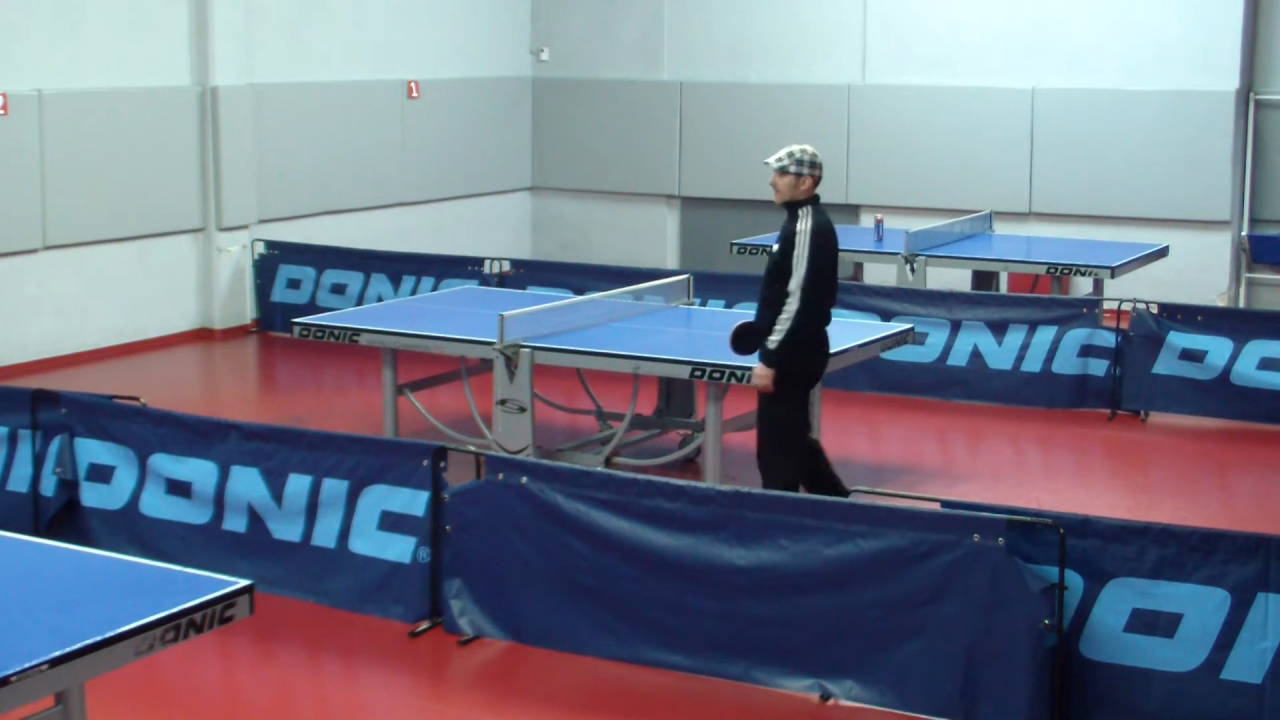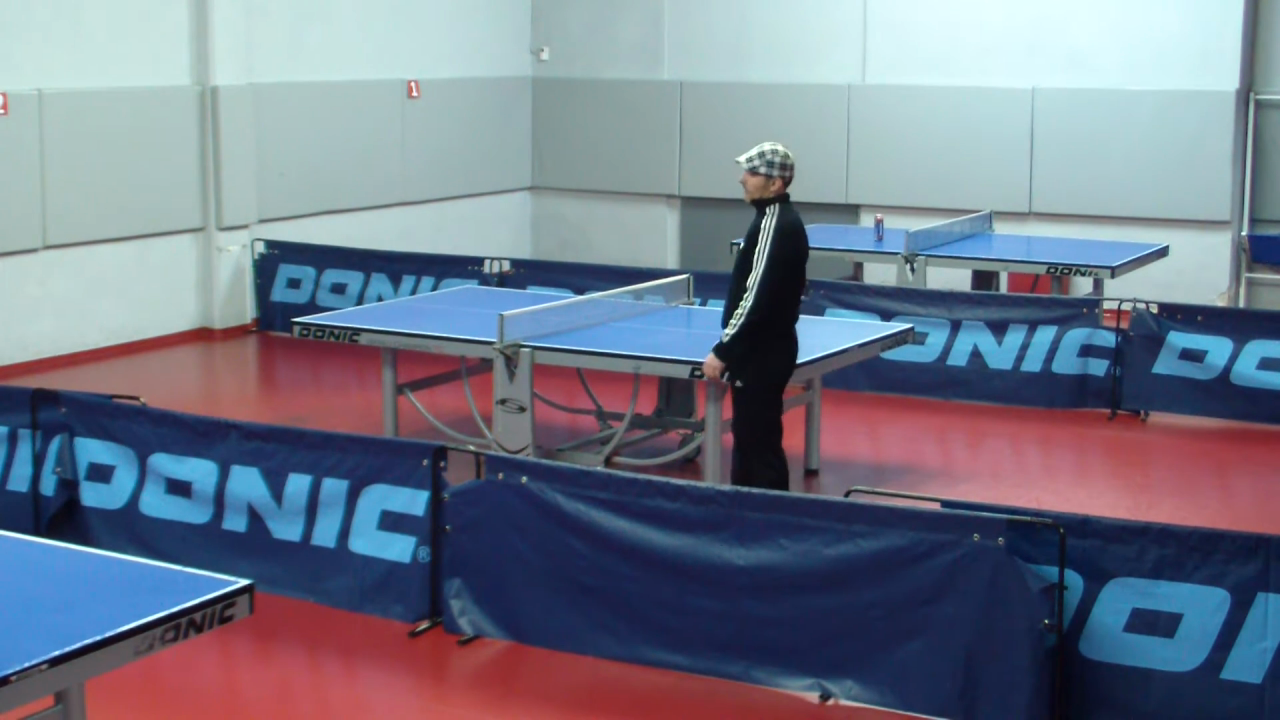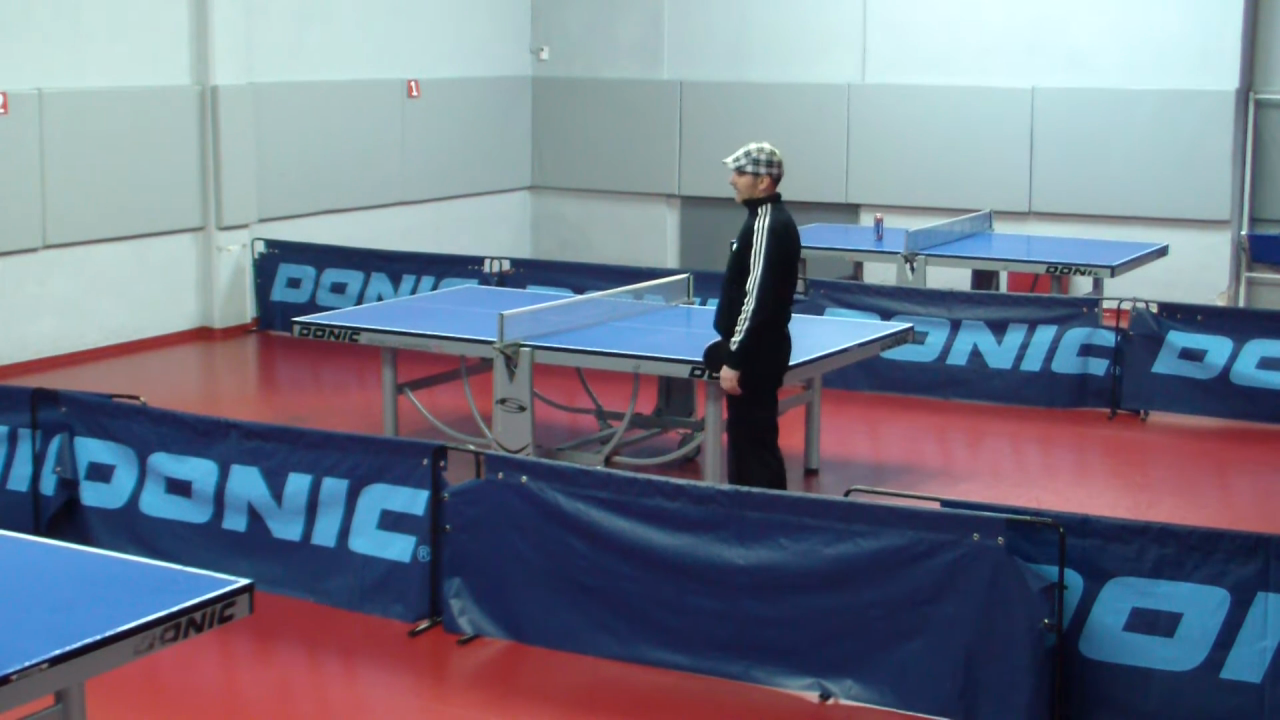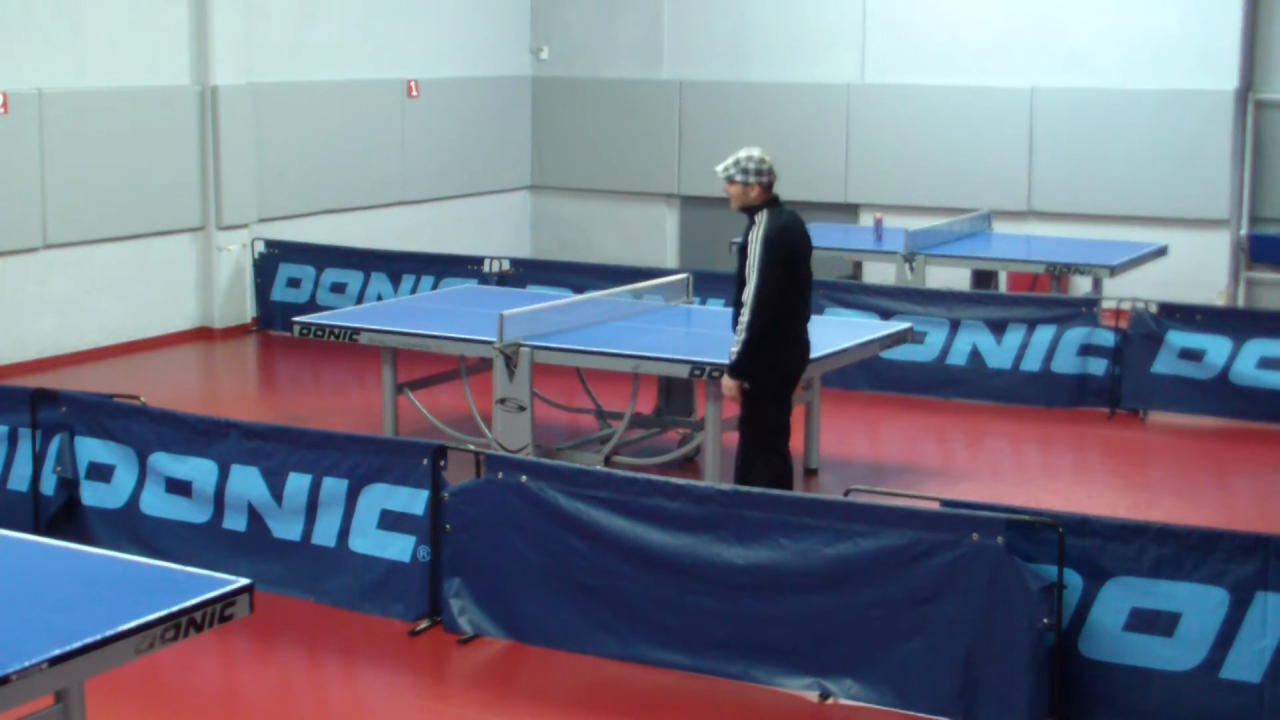
dt=0.5s
person 1, frame 1
left shoulder: (808, 227)
right shoulder: (803, 220)
left elbow: (799, 300)
left wrist: (769, 359)
right wrist: (768, 334)
left hip: (792, 354)
right hip: (795, 351)
left knee: (776, 445)
right knee: (795, 439)
person 1, frame 2
left shoulder: (774, 226)
right shoulder: (782, 219)
left elbow: (756, 298)
left wrist: (721, 351)
right wrist: (730, 348)
left hip: (763, 352)
right hip: (765, 347)
left knee: (759, 442)
right knee: (749, 437)
person 1, frame 3
left shoulder: (766, 226)
right shoulder: (771, 218)
left elbow: (757, 302)
left wrist: (734, 360)
left hip: (755, 354)
right hip: (758, 348)
left knee: (754, 441)
right knee: (744, 437)
person 1, frame 4
left shoulder: (764, 233)
right shoulder: (789, 220)
left elbow: (755, 308)
left wrist: (735, 369)
left hip: (772, 355)
right hip: (788, 345)
left knee: (763, 444)
right knee: (759, 439)
